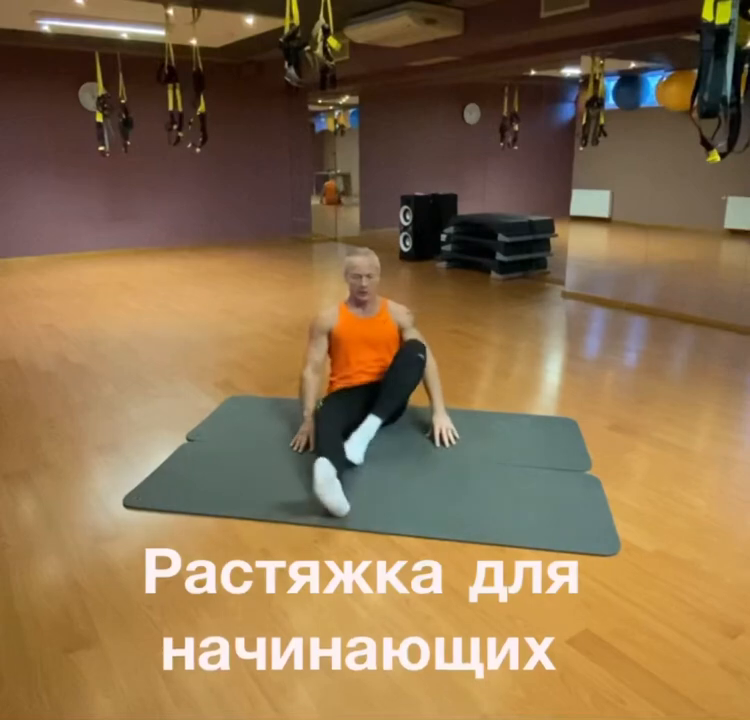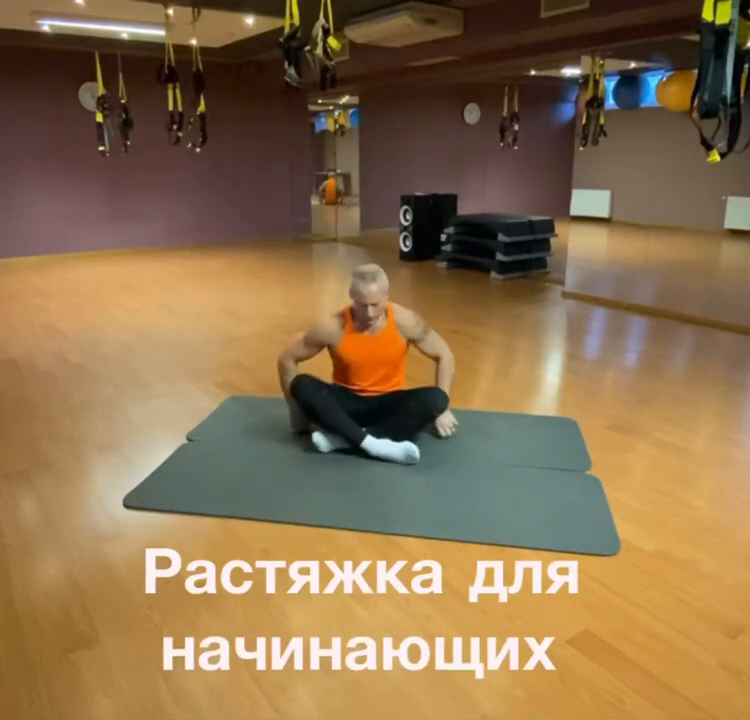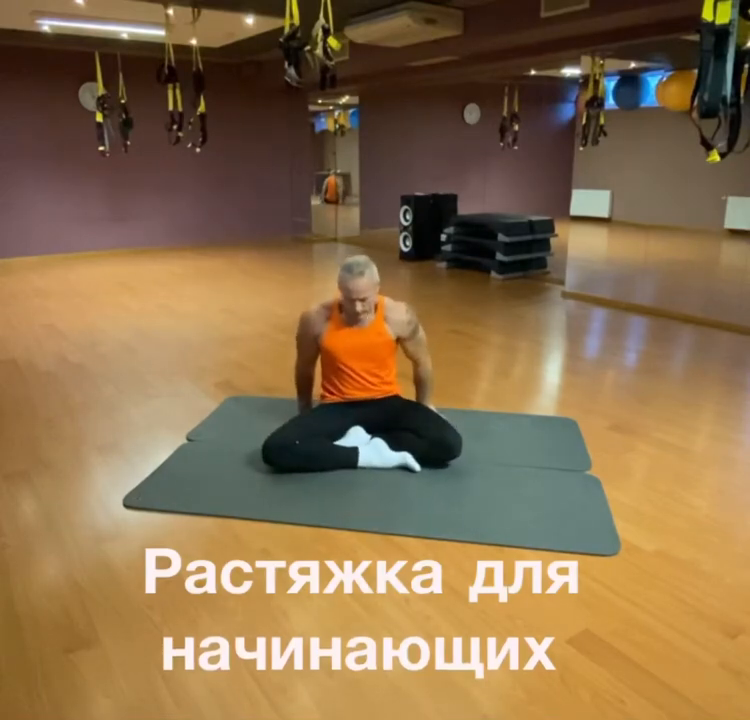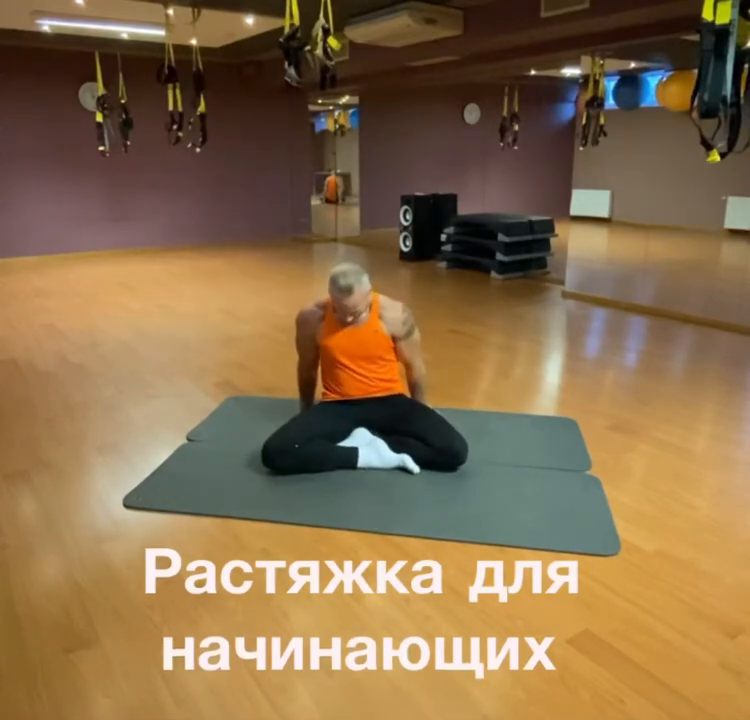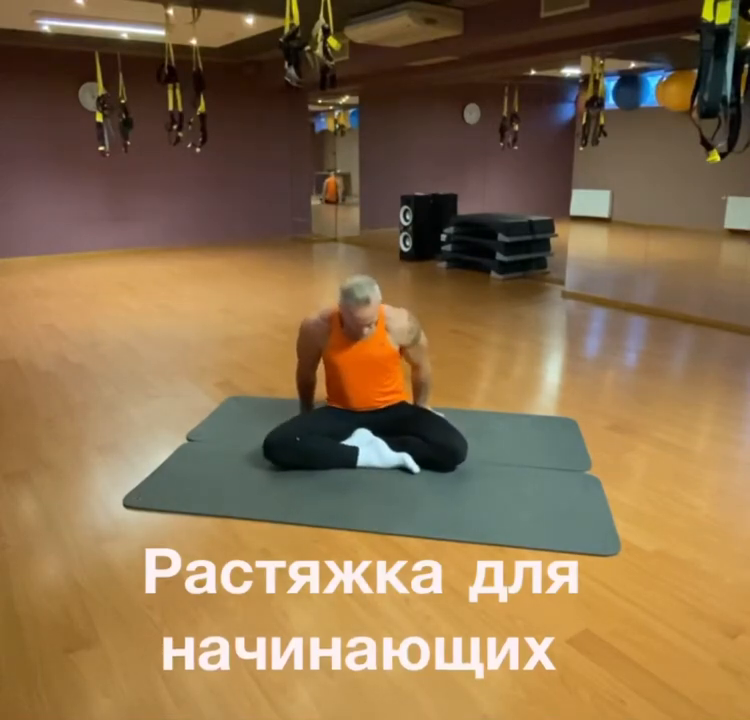
dt=1s
person 1, frame 1
left shoulder: (399, 314)
right shoulder: (328, 319)
left elbow: (427, 359)
right elbow: (312, 369)
left wrist: (439, 411)
right wrist: (308, 418)
left hip: (388, 396)
right hip: (346, 393)
left knee: (415, 349)
right knee: (325, 418)
left ankle: (368, 428)
right ankle: (330, 479)
person 1, frame 2
left shoulder: (405, 321)
right shoulder: (332, 328)
left elbow: (444, 356)
right elbow: (286, 359)
left wrist: (441, 410)
right wrist: (297, 411)
left hip: (390, 404)
right hip: (347, 403)
left knee: (434, 399)
right knee: (302, 384)
left ankle: (347, 437)
right ankle: (370, 443)
person 1, frame 3
left shoulder: (399, 317)
right shoulder: (316, 320)
left elbow: (421, 362)
right elbow: (305, 367)
left wrist: (425, 405)
right wrist: (304, 411)
left hip: (387, 403)
right hip: (338, 407)
left knee: (449, 445)
right knee: (275, 450)
left ankle: (361, 441)
right ankle: (366, 456)
person 1, frame 4
left shoulder: (394, 315)
right shoulder: (311, 319)
left elbow: (413, 365)
right elbow: (307, 369)
left wrist: (419, 408)
right wrist: (306, 412)
left hip: (389, 402)
right hip: (338, 406)
left knee: (455, 451)
right knee: (274, 453)
left ankle: (363, 442)
right ankle: (369, 455)
person 1, frame 5
left shoulder: (400, 324)
right shoulder: (316, 328)
left elbow: (421, 366)
right elbow: (306, 372)
left wrist: (421, 406)
right wrist: (306, 413)
left hip: (392, 410)
right hip: (341, 413)
left knee: (454, 449)
right knee: (276, 446)
left ankle: (364, 443)
right ankle: (372, 454)
